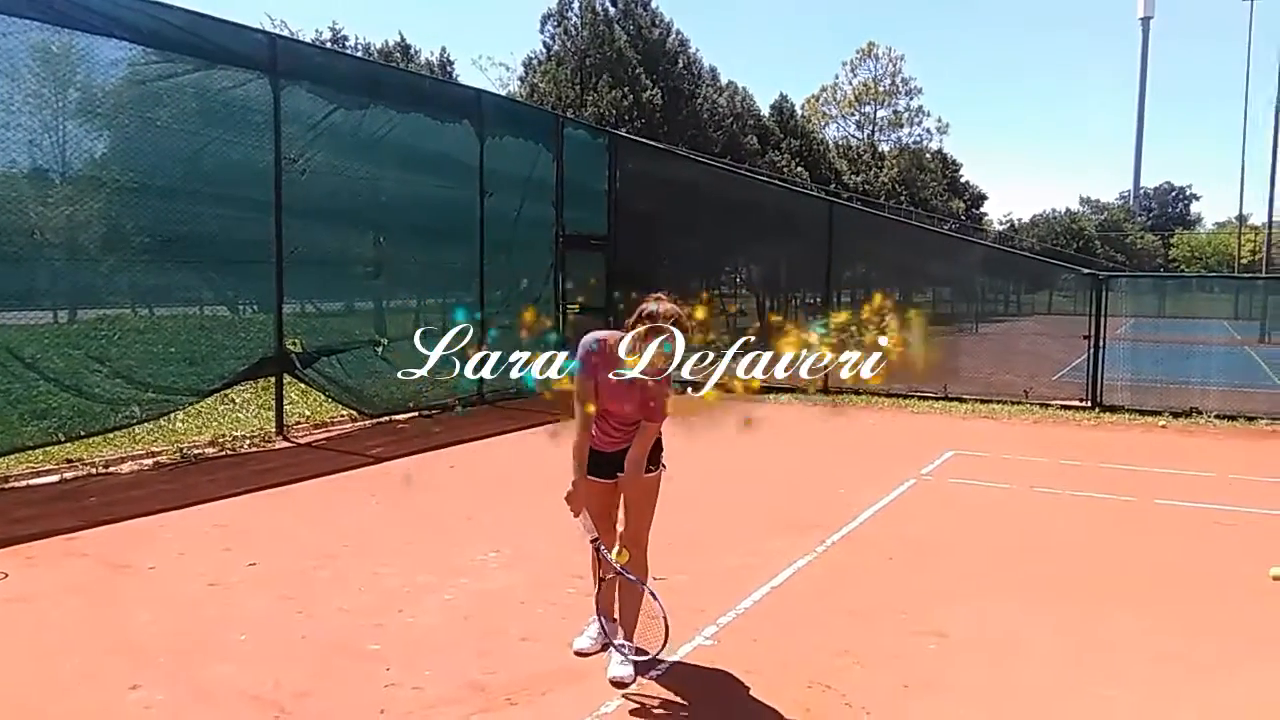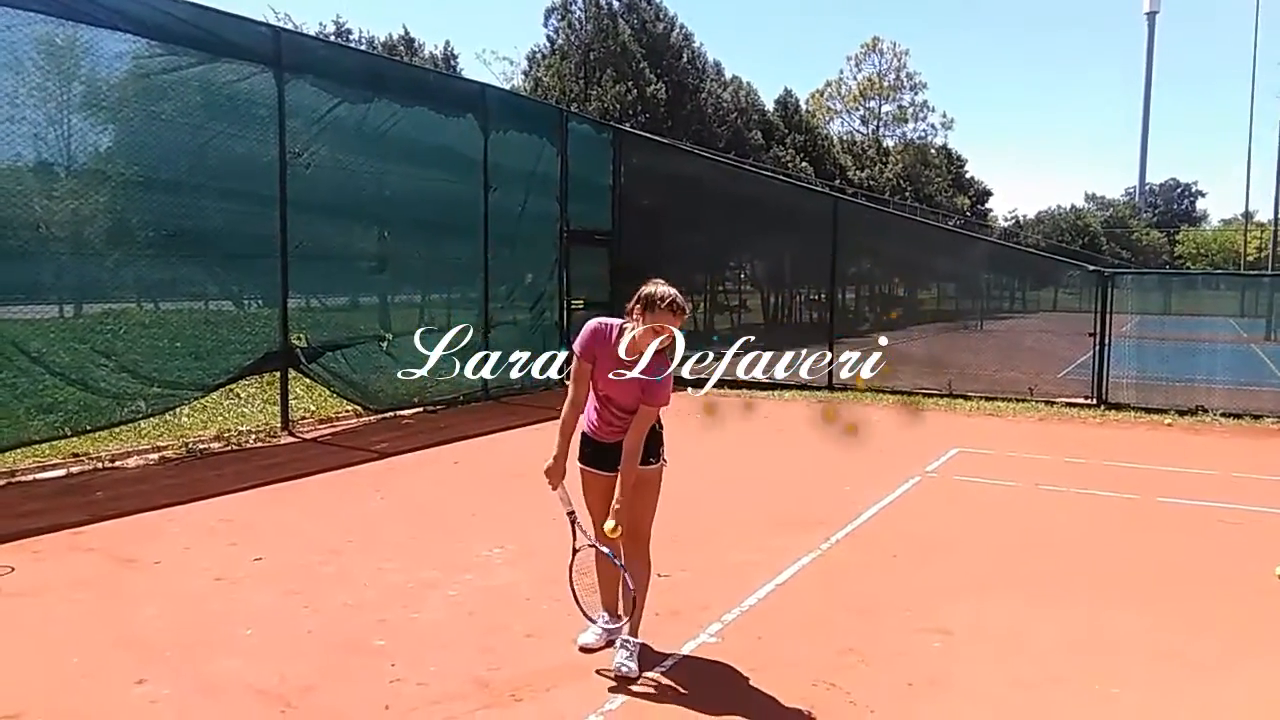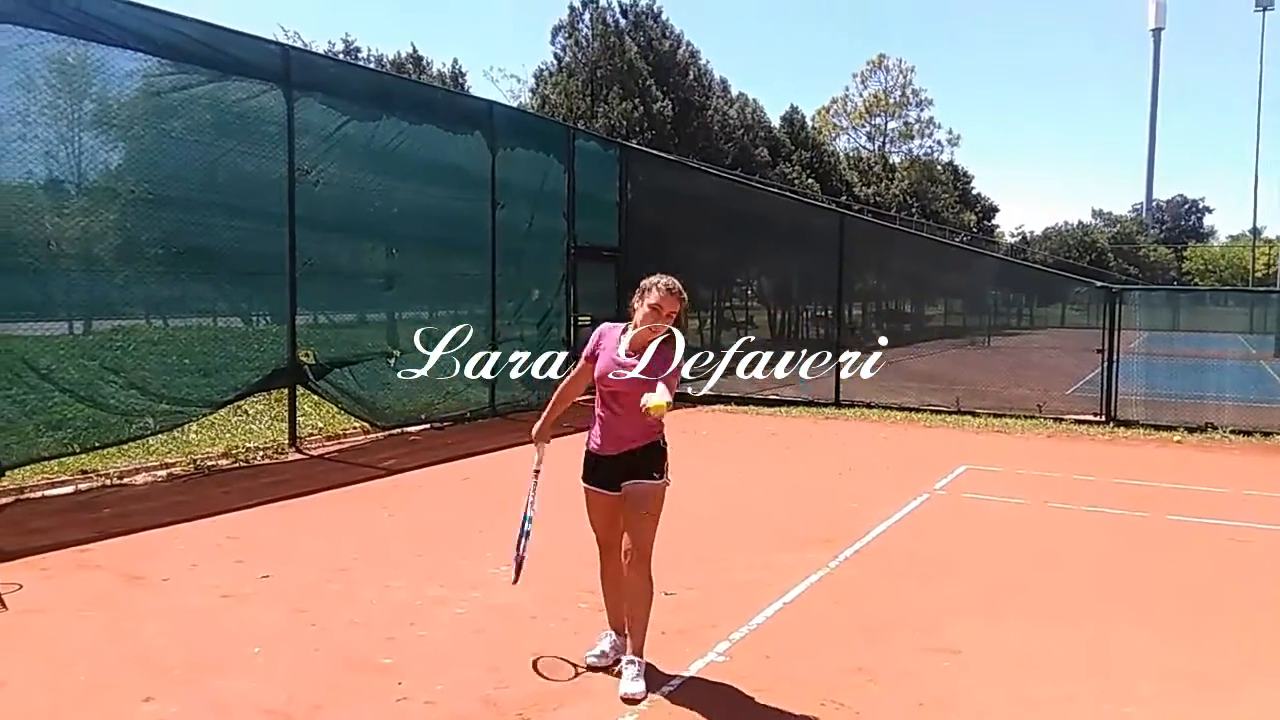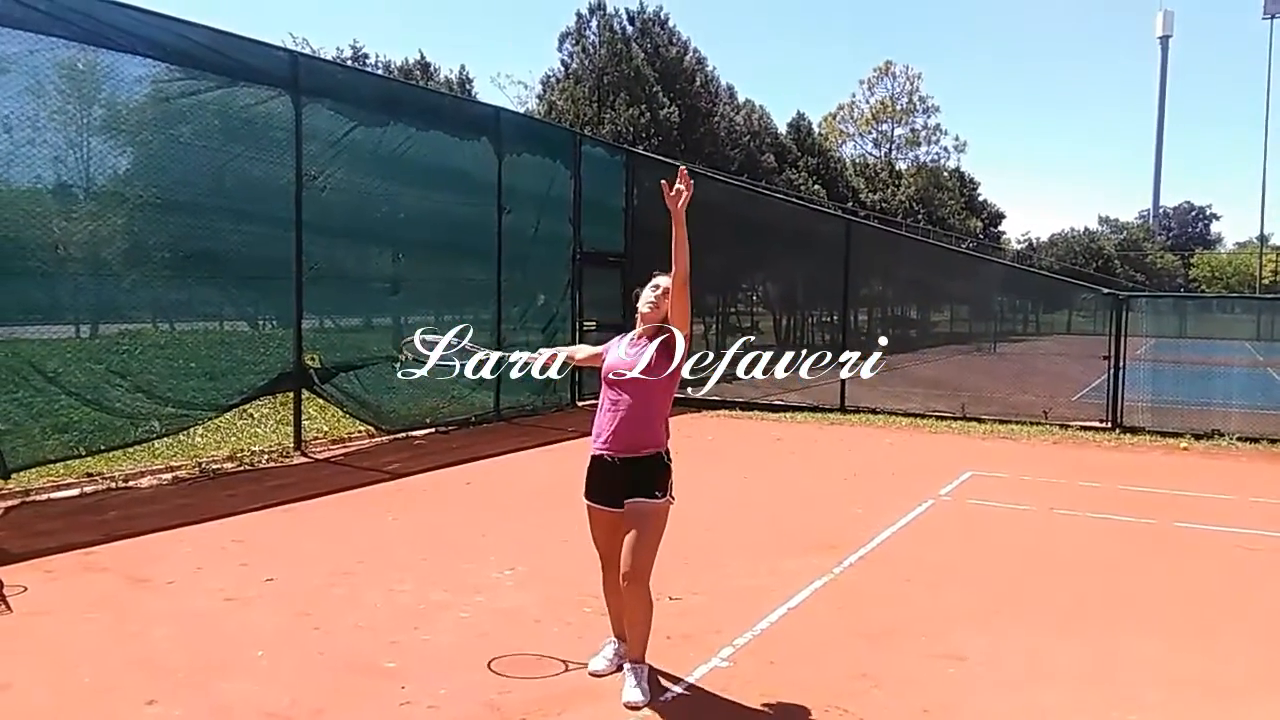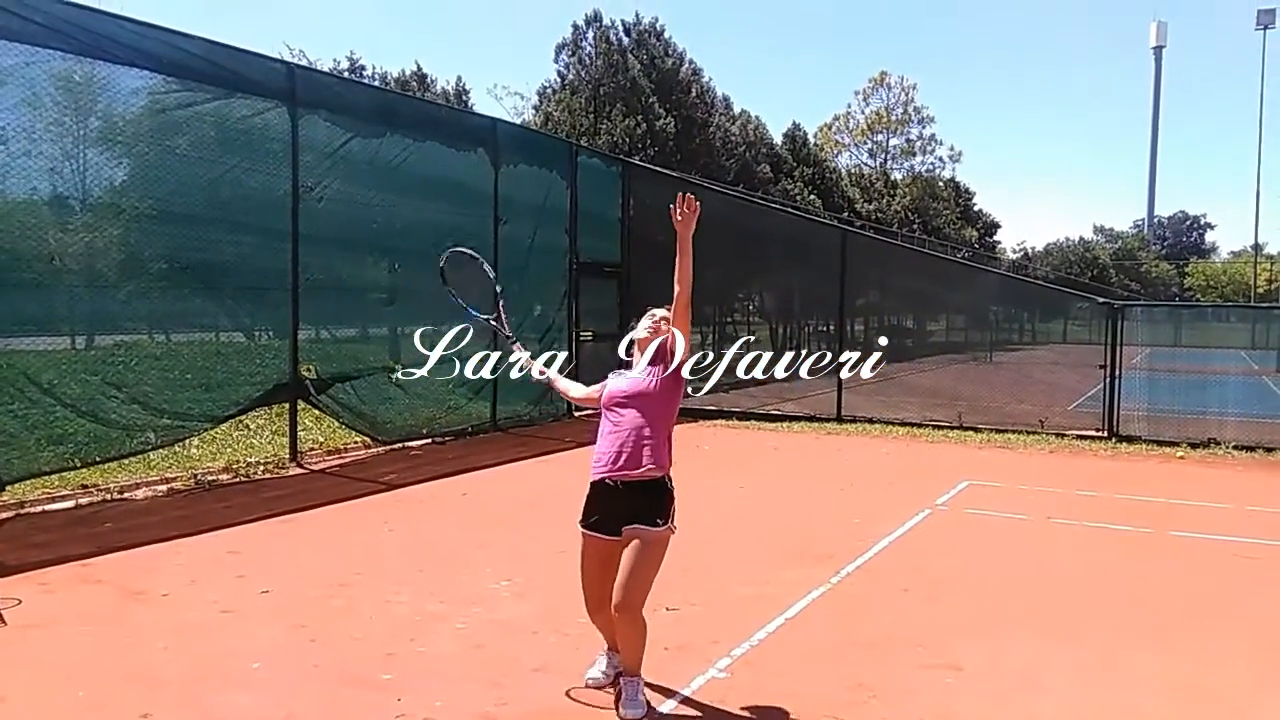
dt=0.3s
person 1, frame 1
left shoulder: (660, 383)
right shoulder: (594, 346)
left elbow: (638, 455)
right elbow: (584, 416)
left wrist: (628, 519)
right wrist: (578, 479)
left hip: (638, 455)
right hip: (596, 451)
left knee: (632, 544)
right knee: (602, 540)
left ankle: (625, 643)
right ankle: (604, 620)
person 1, frame 2
left shoulder: (660, 369)
right shoulder: (596, 332)
left elbow: (635, 437)
right elbow: (576, 398)
left wrist: (623, 499)
right wrist: (559, 455)
left hip: (641, 448)
right hip: (595, 442)
left knee: (634, 538)
right knee: (604, 534)
left ankle: (629, 637)
right ankle: (608, 617)
person 1, frame 3
left shoulder: (667, 356)
right shoulder: (604, 335)
left elbow: (659, 393)
right elbow: (576, 379)
left wrist: (664, 350)
right wrist: (548, 419)
left hip: (644, 461)
right hip: (599, 459)
left knee: (634, 560)
right knee: (608, 555)
left ankle: (636, 659)
right ankle: (615, 635)
person 1, frame 4
left shoulder: (672, 344)
right shoulder: (618, 345)
left elbow: (682, 279)
right elbow: (588, 354)
left wrist: (677, 217)
right wrist: (556, 353)
left hip: (647, 470)
right hip: (602, 467)
left knee: (634, 576)
right knee: (611, 569)
left ankle: (636, 666)
right ankle: (618, 642)
person 1, frame 5
left shoulder: (670, 367)
right shoulder: (618, 380)
left elbow: (682, 299)
right elbow: (583, 394)
left wrist: (684, 238)
right wrist: (548, 374)
left hip: (649, 497)
right hip: (602, 496)
left knee: (625, 606)
right knee: (597, 606)
right ankle: (613, 654)
